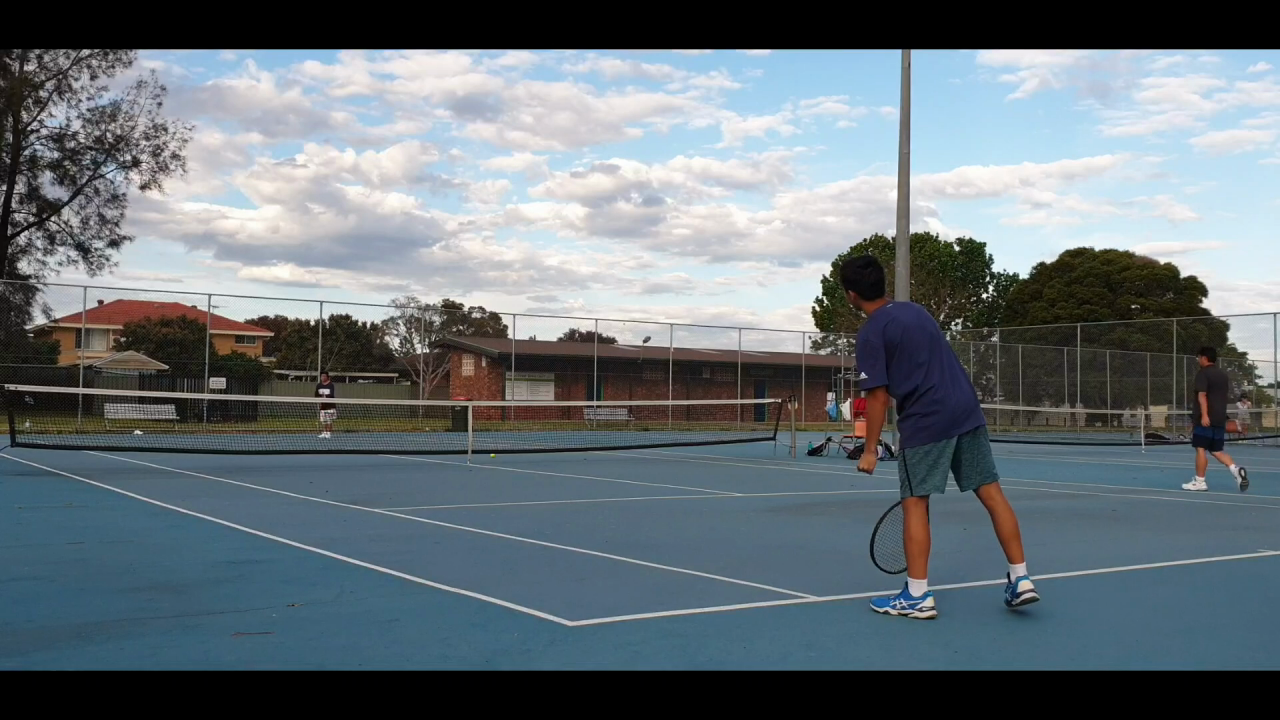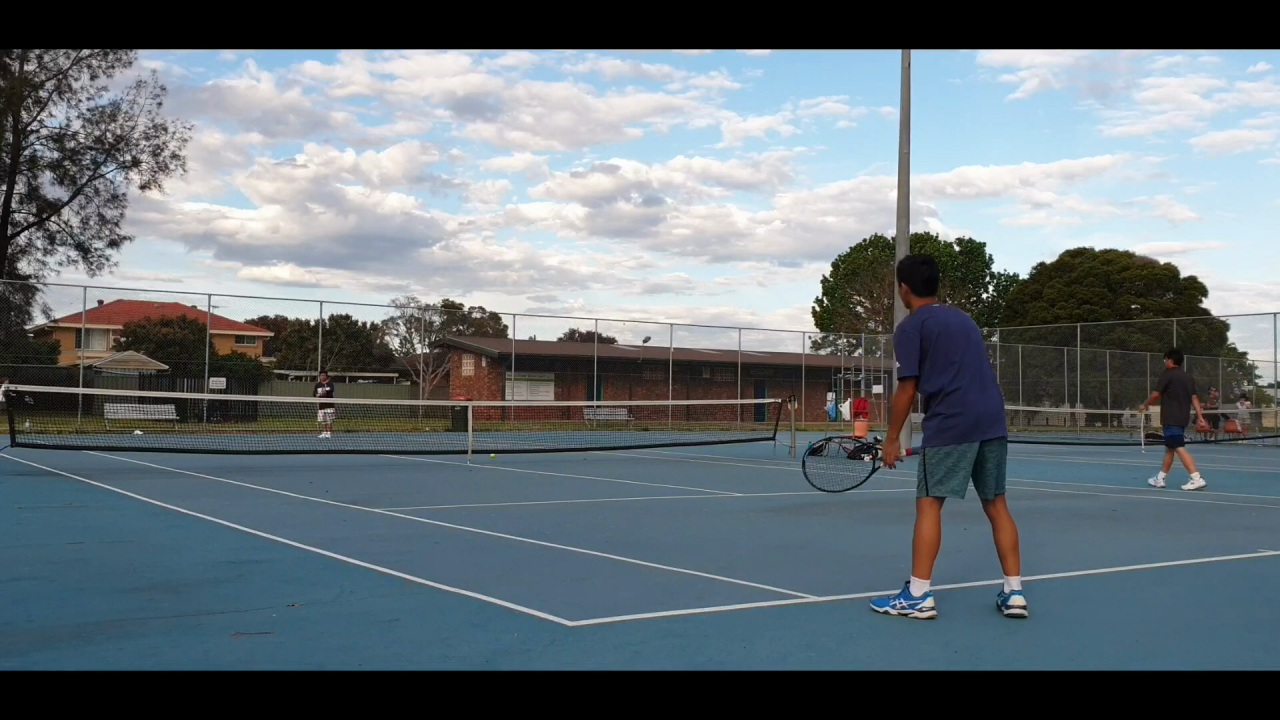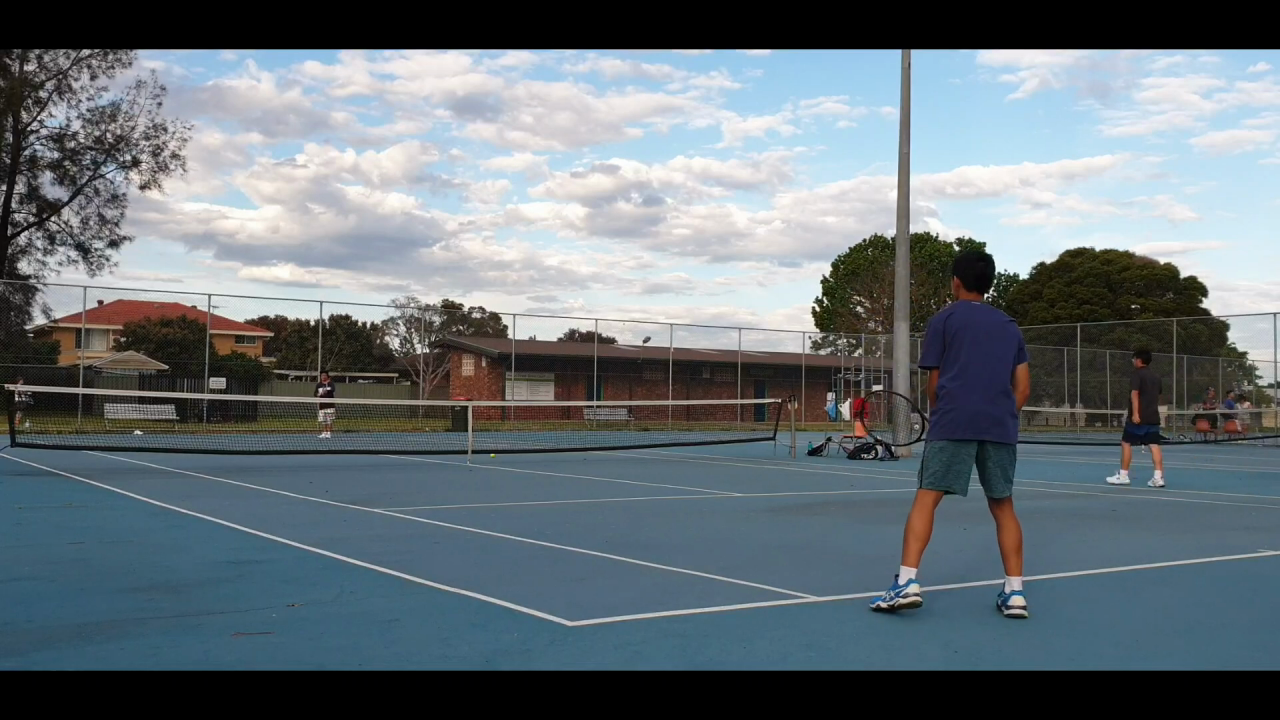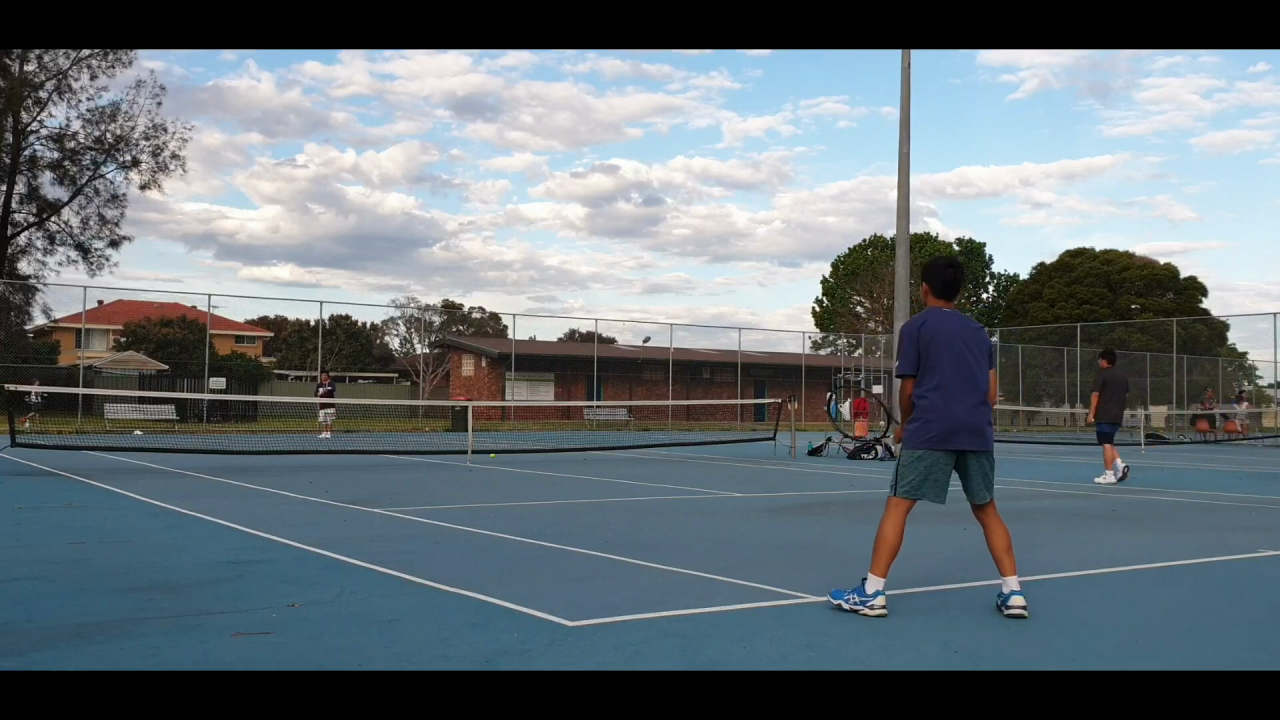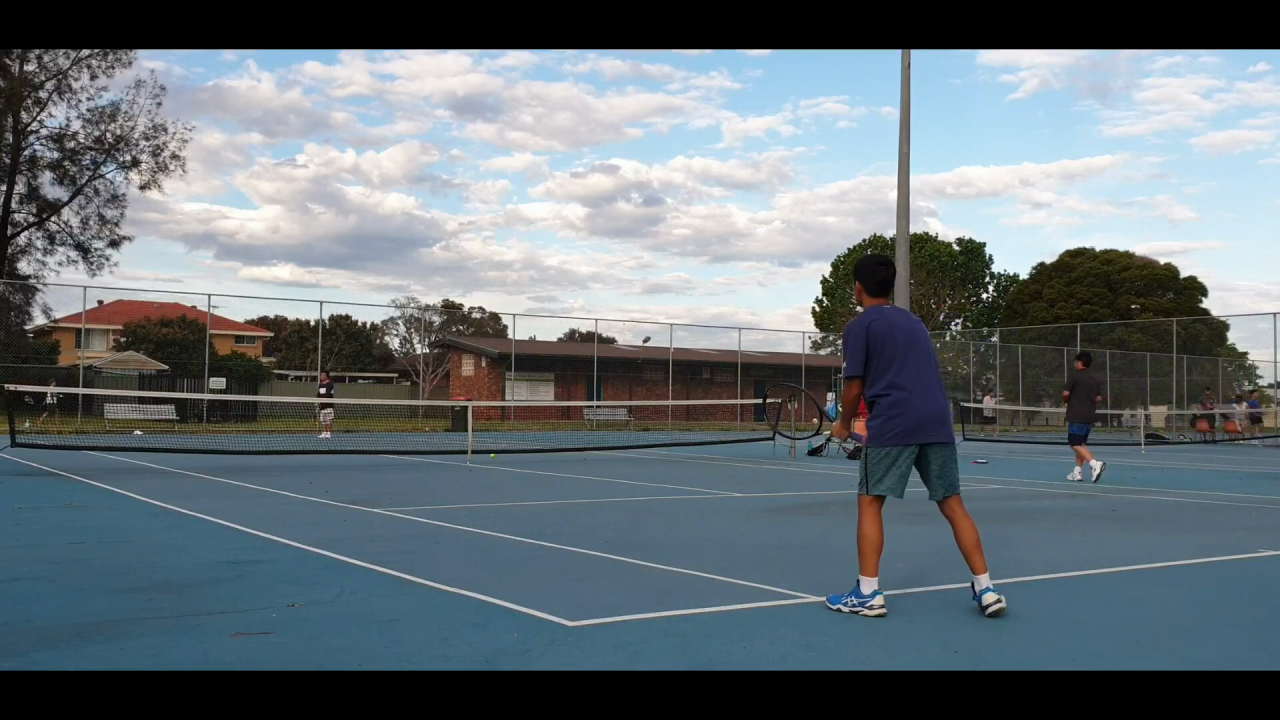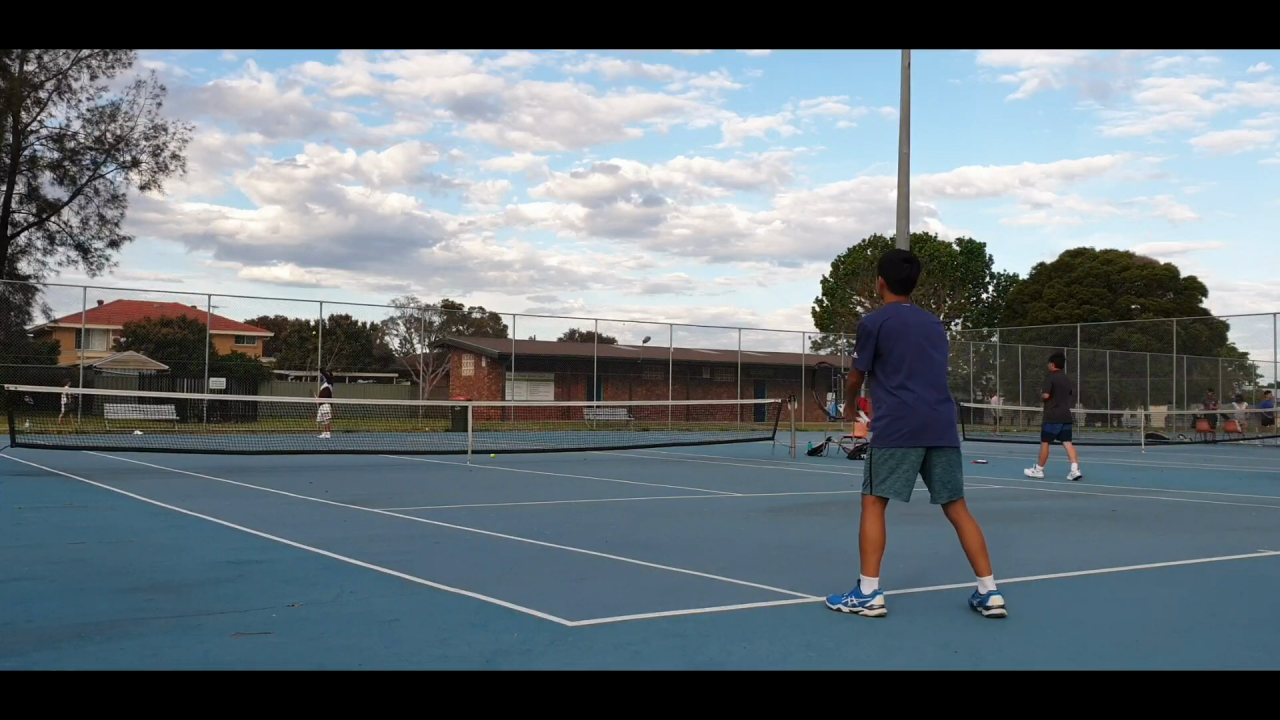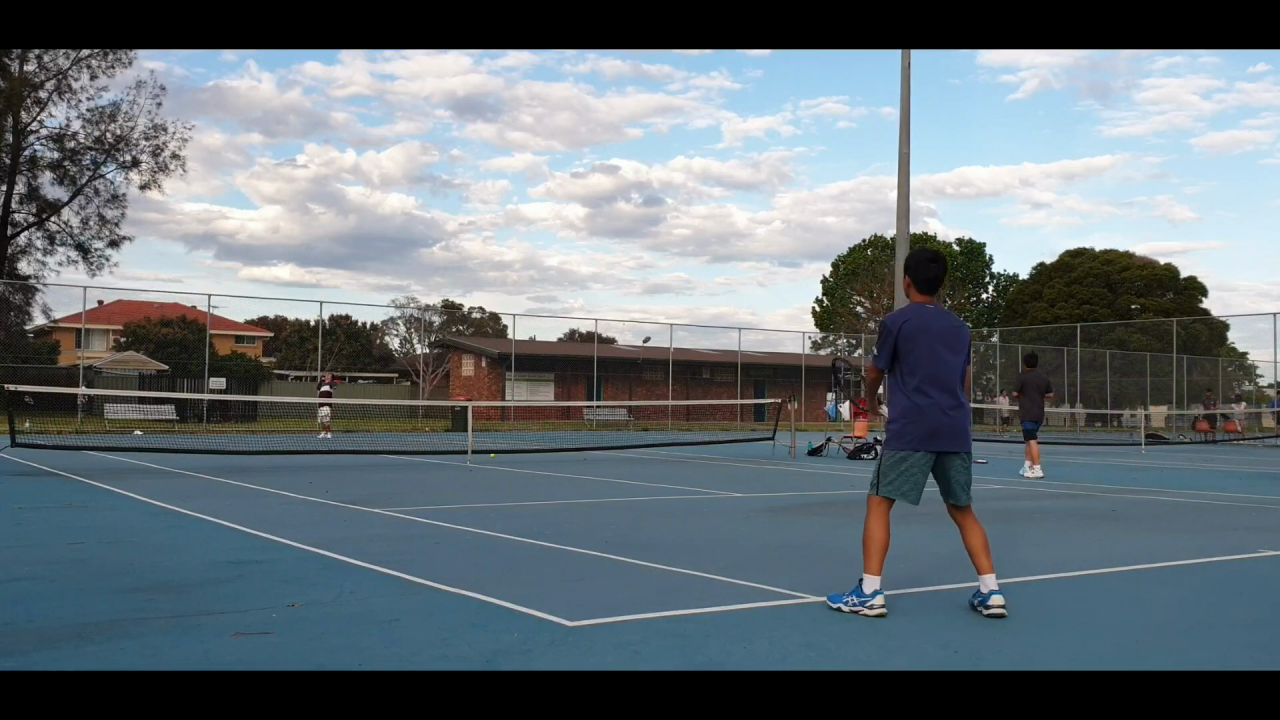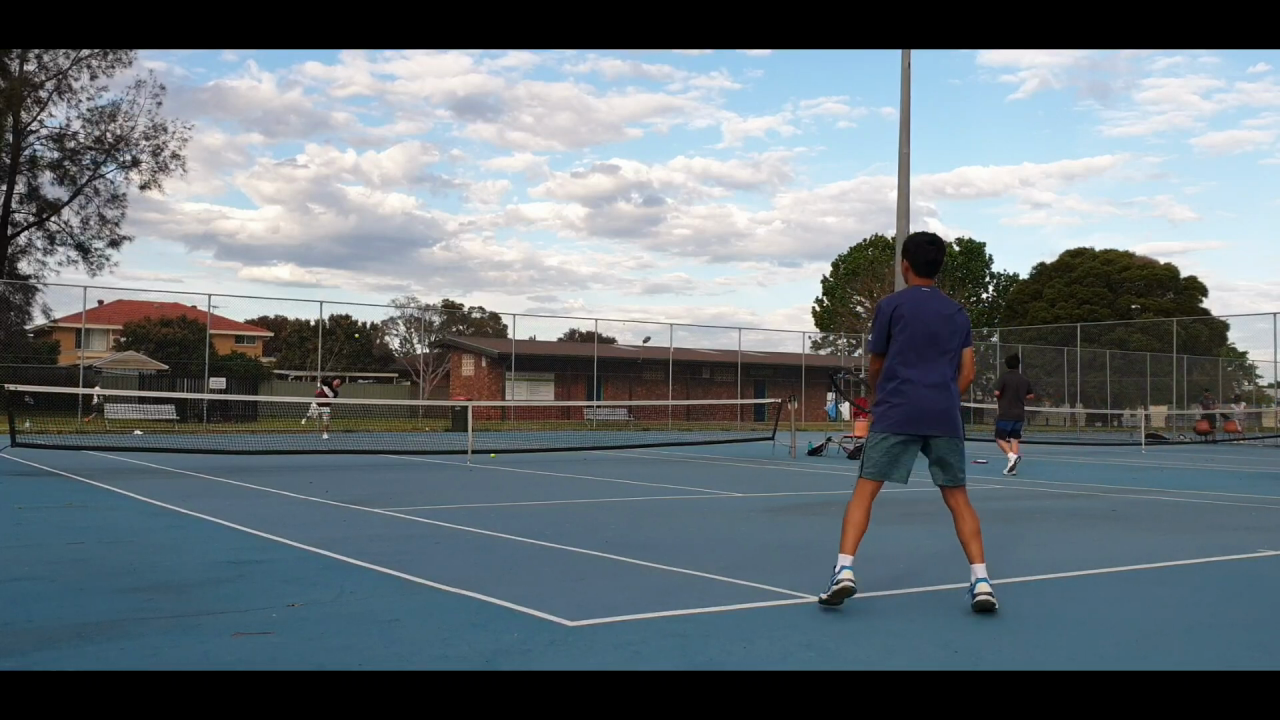
dt=0.4s
person 1, frame 1
left shoulder: (870, 335)
right shoulder: (916, 311)
left elbow: (879, 396)
left wrist: (870, 451)
left hip: (926, 422)
right hip: (967, 412)
left knee: (914, 503)
right knee: (992, 494)
left ankle: (917, 596)
right ankle: (1020, 580)
person 1, frame 2
left shoulder: (910, 327)
right shoulder: (964, 320)
left elbow: (907, 390)
left wrist: (892, 440)
left hip: (950, 425)
right hip: (992, 421)
left knee: (929, 505)
right knee: (997, 506)
left ankle: (919, 596)
right ankle: (1014, 592)
person 1, frame 3
left shoulder: (943, 319)
right shoulder: (1009, 325)
left elbow: (935, 380)
right elbow: (1023, 386)
left wrist: (938, 417)
left hip: (953, 422)
right hip: (1001, 425)
left knee: (925, 499)
right knee: (1003, 507)
left ankle: (907, 582)
right ankle: (1014, 593)
person 1, frame 4
left shoulder: (916, 328)
right shoulder: (978, 331)
left elbow: (908, 389)
right elbow: (991, 392)
left wrist: (905, 426)
left hip: (929, 431)
right hip: (977, 432)
left knee: (897, 507)
right knee: (987, 511)
left ankle: (872, 593)
right ankle: (1013, 592)
person 1, frame 5
left shoulder: (859, 326)
right shoulder: (914, 322)
left elbow: (855, 387)
left wrist: (844, 423)
left hip: (892, 424)
right hip: (938, 423)
left knee: (870, 503)
right knee: (953, 505)
left ankle: (868, 594)
right ankle: (985, 588)
person 1, frame 6
left shoulder: (873, 323)
right shoulder: (934, 324)
left elbow: (857, 376)
left wrist: (850, 405)
left hip: (897, 427)
right hip: (943, 426)
left knee: (873, 504)
right knee: (957, 508)
left ankle: (868, 593)
right ankle: (989, 592)
person 1, frame 7
left shoulder: (896, 322)
right shoulder: (959, 327)
left elbow: (875, 373)
right elbow: (965, 385)
left wrist: (870, 398)
left hip: (910, 430)
right hip: (956, 430)
left knee: (879, 505)
right knee: (962, 511)
left ankle: (869, 592)
right ankle: (991, 591)
person 1, frame 8
left shoulder: (890, 305)
right shoulder: (958, 312)
left elbow: (876, 366)
right elbow: (967, 374)
left wrist: (879, 398)
left hip: (896, 414)
right hip: (944, 417)
left knee: (865, 489)
right knee: (957, 497)
left ankle: (844, 570)
right ankle: (981, 581)
